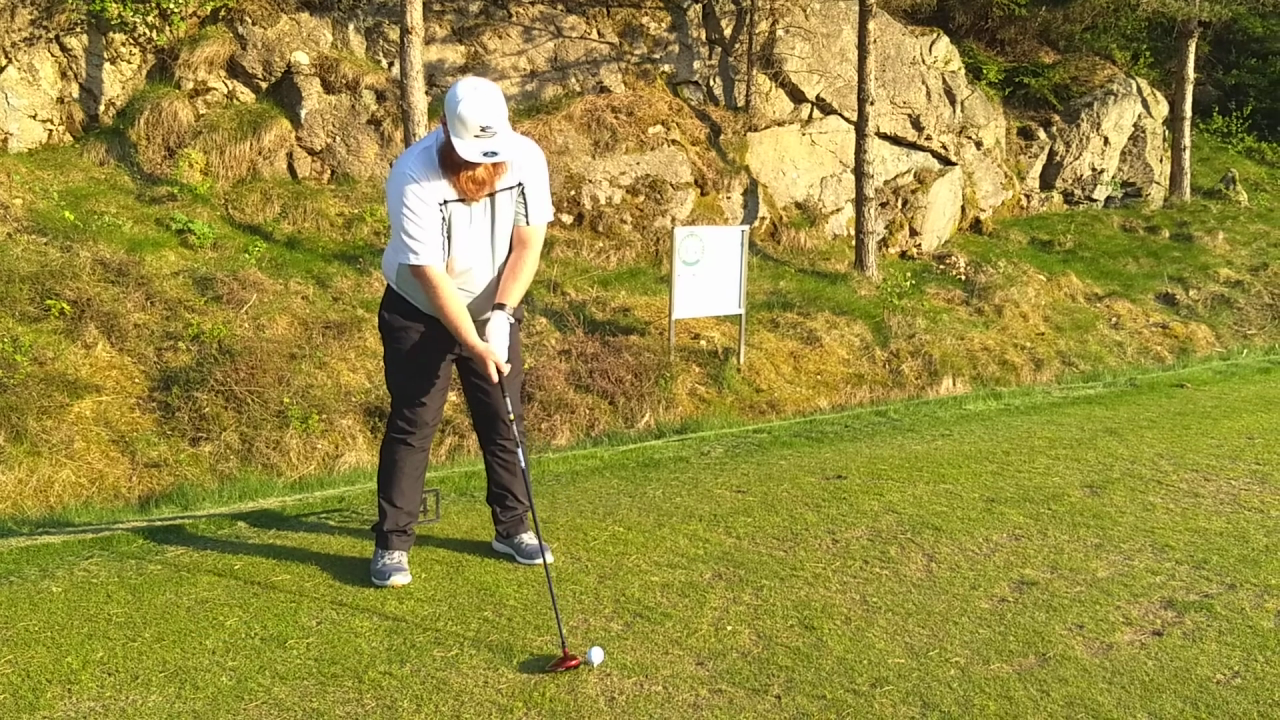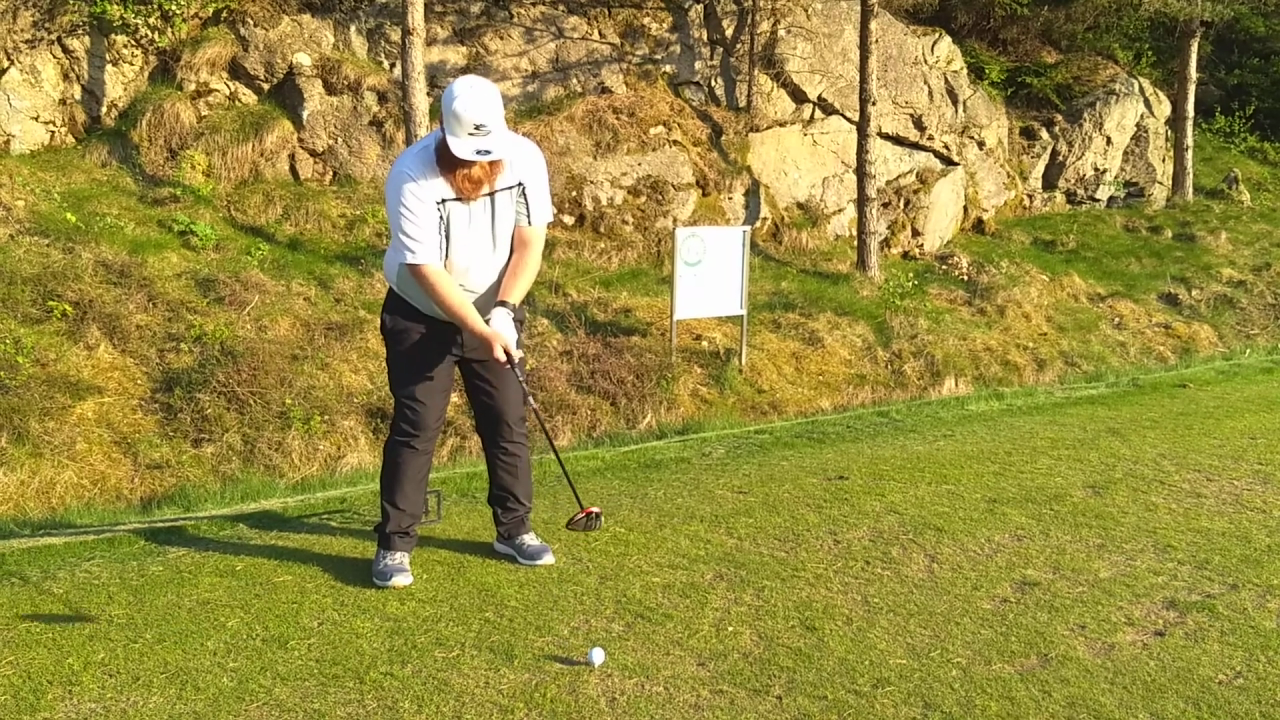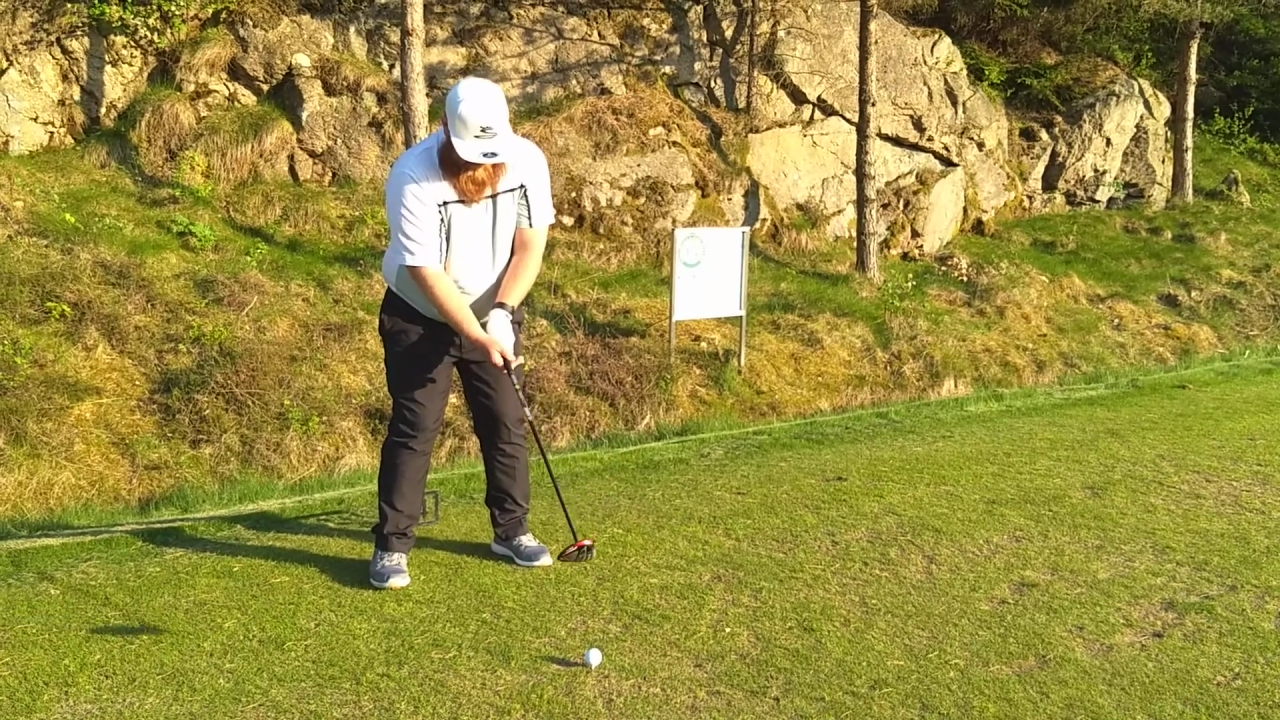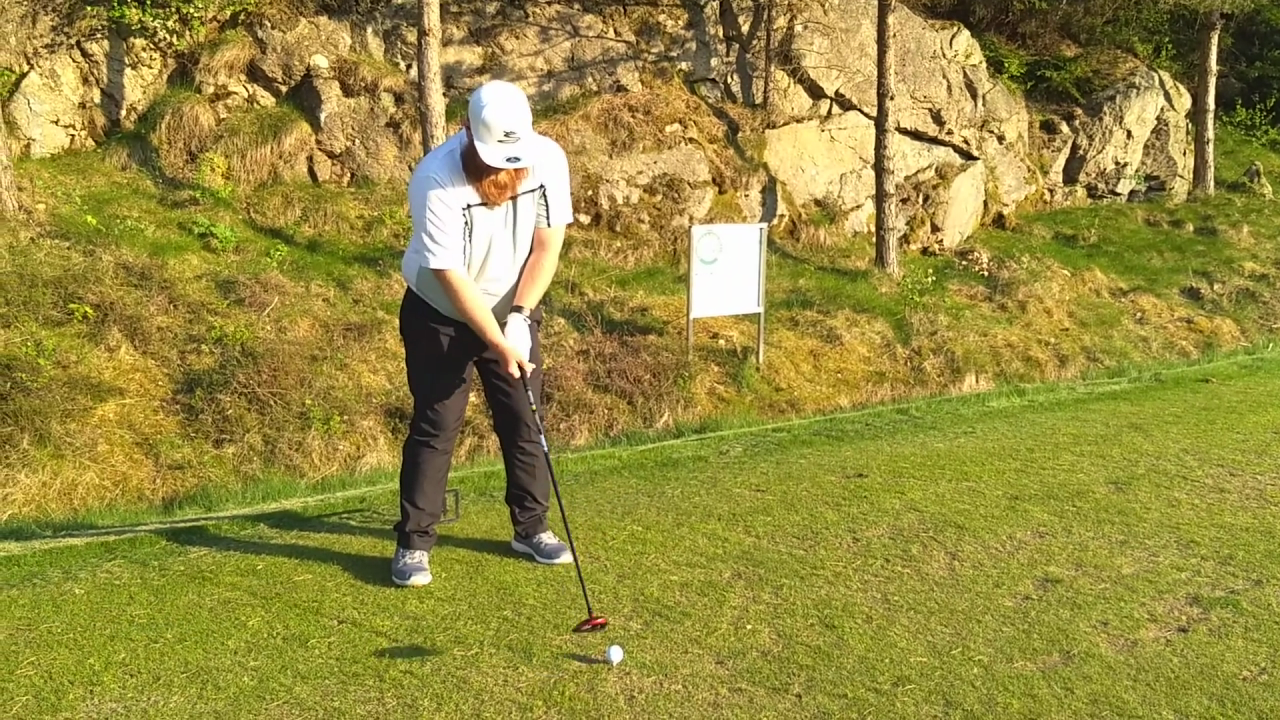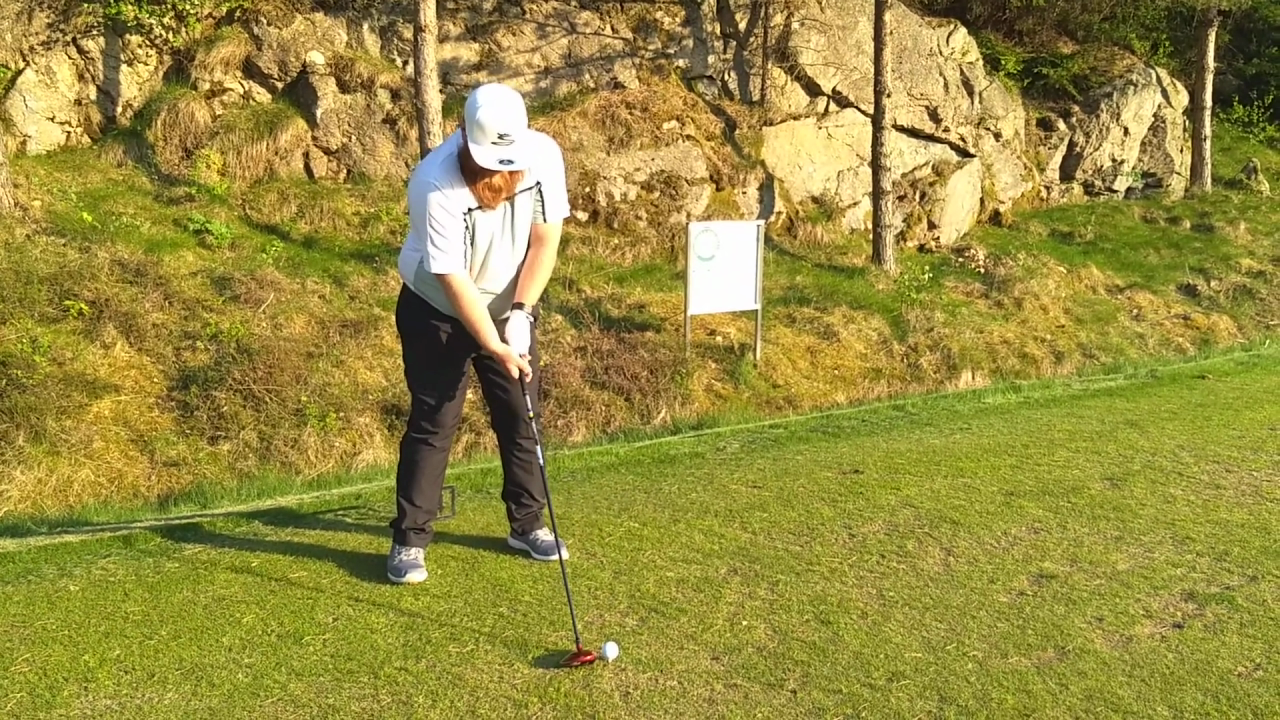
dt=1s
person 1, frame 1
left shoulder: (527, 158)
right shoulder: (413, 175)
left elbow: (528, 244)
right elbow: (429, 272)
left wrist: (501, 314)
right wrist: (473, 345)
left hip: (493, 311)
right hip: (418, 314)
left knee: (504, 421)
right knee: (411, 425)
left ankle: (512, 527)
right ankle: (391, 543)
person 1, frame 2
left shoulder: (525, 158)
right shoulder: (411, 174)
left elbow: (529, 243)
right elbow: (426, 269)
left wrist: (504, 311)
right wrist: (479, 332)
left hip: (494, 314)
right hip: (421, 316)
left knee: (508, 423)
right knee: (415, 427)
left ankle: (514, 529)
right ankle: (394, 544)
person 1, frame 3
left shoulder: (527, 160)
right shoulder: (412, 175)
left elbow: (530, 245)
right elbow: (425, 271)
left wrist: (502, 313)
right wrist: (476, 337)
left hip: (494, 315)
right hip: (419, 317)
left knee: (506, 425)
right knee: (413, 429)
left ankle: (511, 530)
right ankle: (391, 545)
person 1, frame 4
left shoulder: (548, 159)
right shoulder: (436, 178)
left elbow: (546, 246)
right elbow: (449, 274)
left wrist: (520, 317)
right wrist: (496, 342)
left hip: (512, 313)
right hip: (439, 315)
left knee: (524, 422)
right knee: (434, 427)
left ankle: (531, 528)
right ankle: (413, 543)
person 1, frame 5
left shoulder: (544, 153)
right shoulder: (435, 183)
left elbow: (544, 240)
right elbow: (452, 278)
left wrist: (521, 313)
right wrist: (495, 348)
left hip: (507, 308)
right hip: (435, 311)
left knee: (521, 417)
right knee: (433, 423)
left ankle: (528, 524)
right ankle: (409, 539)
